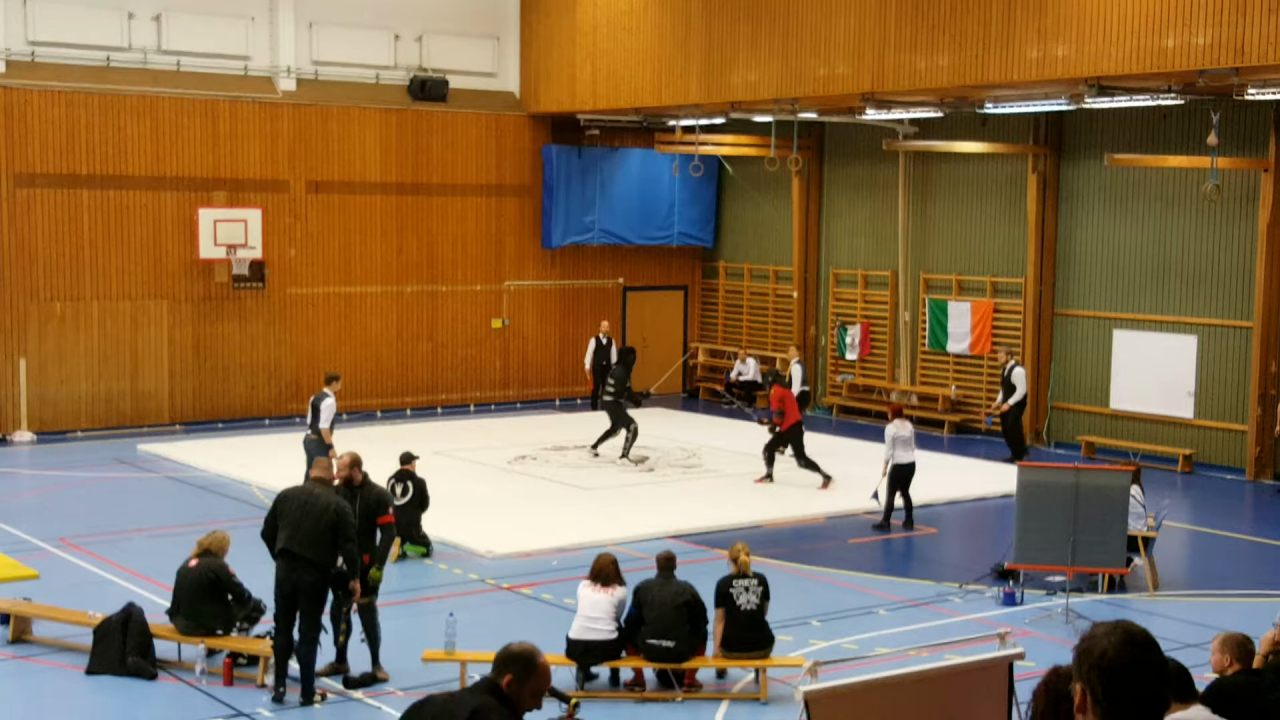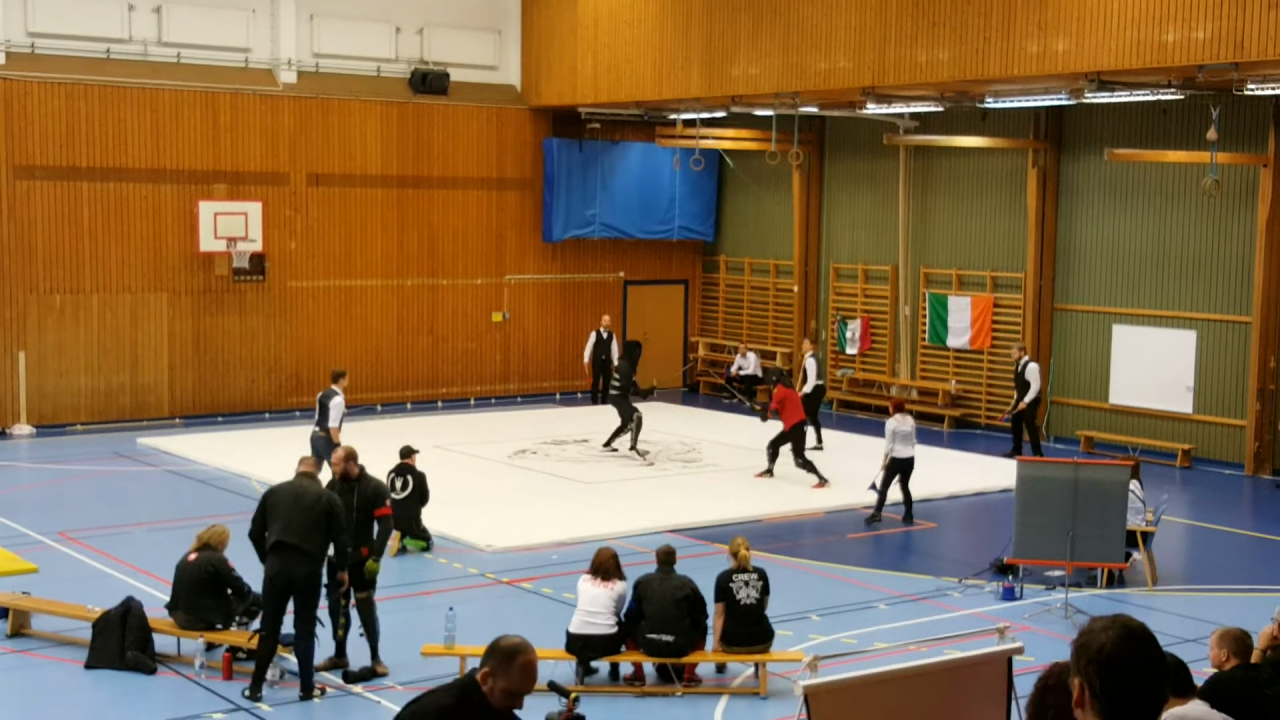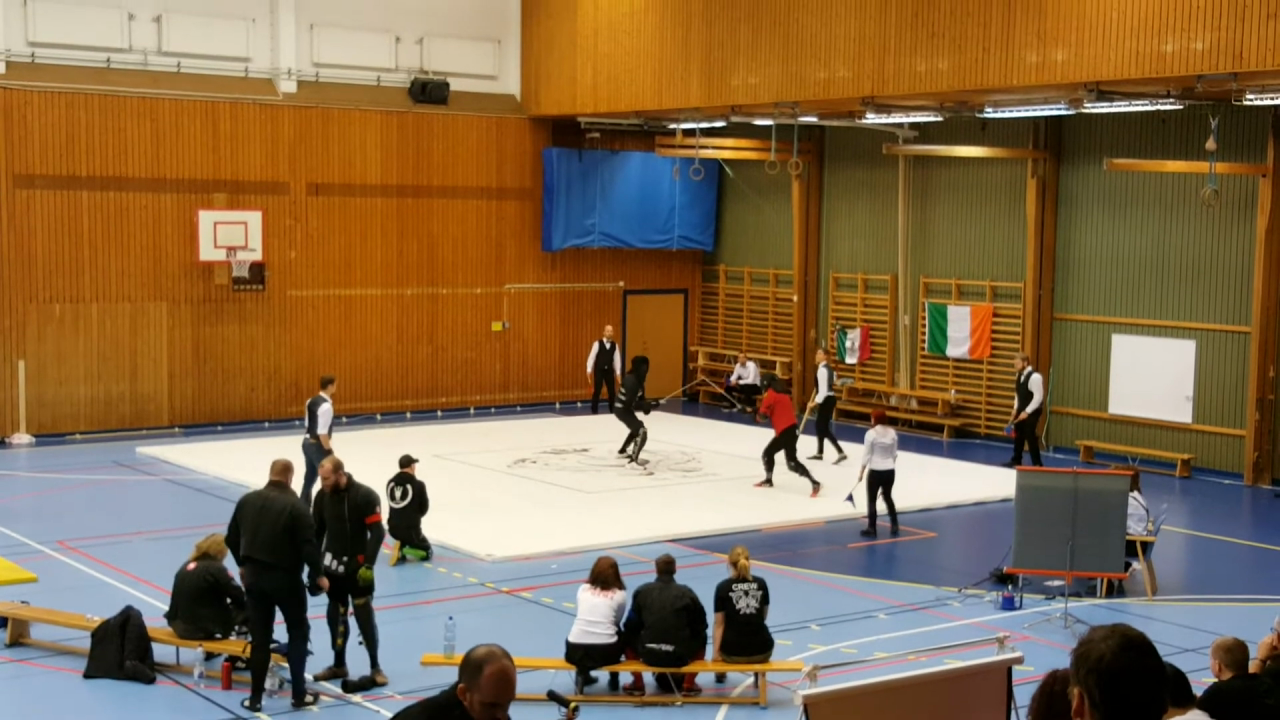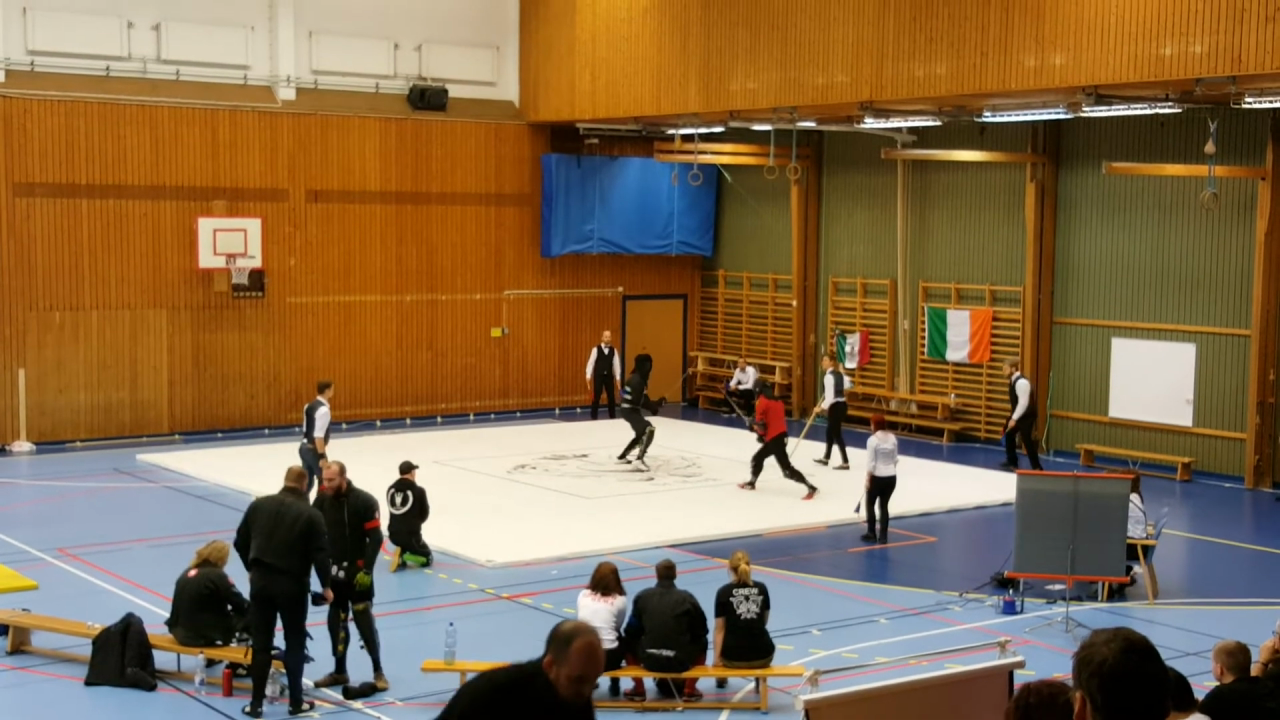
dt=0.5s
person 1, frame 1
left shoulder: (286, 495)
right shoulder: (338, 506)
left elbow: (267, 532)
right elbow: (348, 546)
right wrist: (354, 578)
left hip: (285, 569)
right hip: (315, 575)
left knee: (282, 627)
right knee: (308, 633)
left ankle: (279, 685)
right ankle: (308, 692)
person 1, frame 2
left shoulder: (273, 492)
right shoulder: (328, 498)
left elbow: (255, 532)
right elbow: (339, 537)
left wrist: (266, 560)
right wrist: (342, 569)
left hip: (277, 564)
right hip: (308, 568)
left knee: (269, 628)
right knee: (304, 629)
left ankle: (255, 686)
right ankle: (307, 687)
person 1, frame 3
left shoulder: (246, 501)
right shoulder: (296, 506)
left elbow: (231, 539)
right elbow: (308, 546)
left wrist: (243, 565)
right wrist: (318, 575)
left hip: (255, 576)
right hip: (286, 578)
left knee: (260, 638)
right knee: (298, 633)
left ankle: (255, 697)
right ankle: (299, 694)
person 1, frame 4
left shoulder: (259, 505)
right shoulder: (311, 515)
left elbow: (240, 542)
right elbow: (320, 555)
left wrist: (252, 569)
right wrist: (326, 587)
left hip: (261, 580)
right hip: (292, 584)
left knee: (261, 643)
right knee: (295, 643)
person 2, frame 1
left shoulder: (378, 496)
right shoulder: (336, 492)
left elbow: (388, 533)
left wrist: (379, 566)
left hip: (364, 566)
left knee: (368, 614)
right knee: (339, 612)
left ankle: (376, 664)
right ankle: (340, 662)
person 2, frame 2
left shoulder: (376, 489)
right shoulder: (333, 485)
left elbow: (385, 525)
left wrist: (376, 557)
left hip: (361, 559)
right hip: (337, 557)
left knee: (366, 608)
right knee: (337, 606)
left ankle: (375, 658)
right ankle: (339, 656)
person 2, frame 3
left shoulder: (365, 496)
right shoulder: (323, 496)
left elbow: (377, 533)
right elbow: (317, 531)
left wrist: (369, 565)
left hip: (357, 566)
right hip: (332, 565)
left knee: (364, 616)
right knee: (336, 615)
left ankle: (375, 667)
right ankle: (339, 665)
person 2, frame 4
left shoulder: (365, 501)
right shoulder: (322, 501)
left elbow: (375, 538)
left wrist: (367, 570)
left hip: (357, 571)
right hip: (332, 570)
left knee: (364, 619)
right knee: (336, 621)
left ankle: (377, 671)
right ankle: (340, 672)
